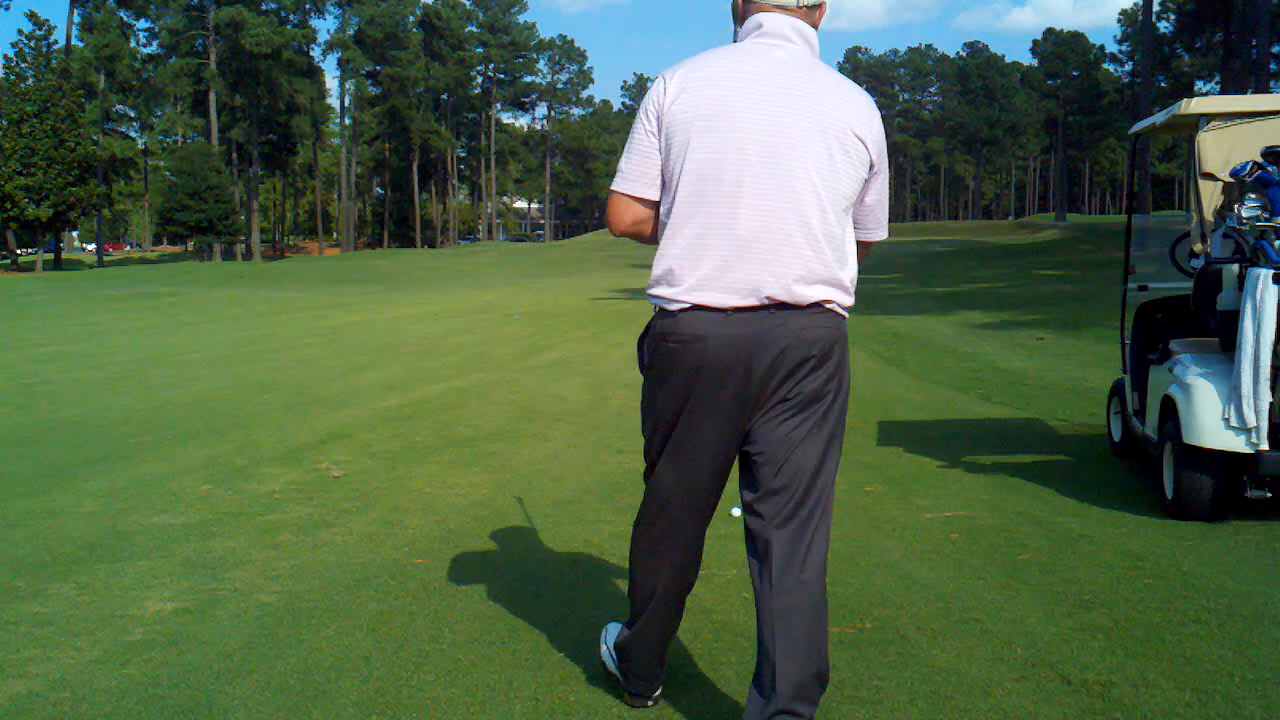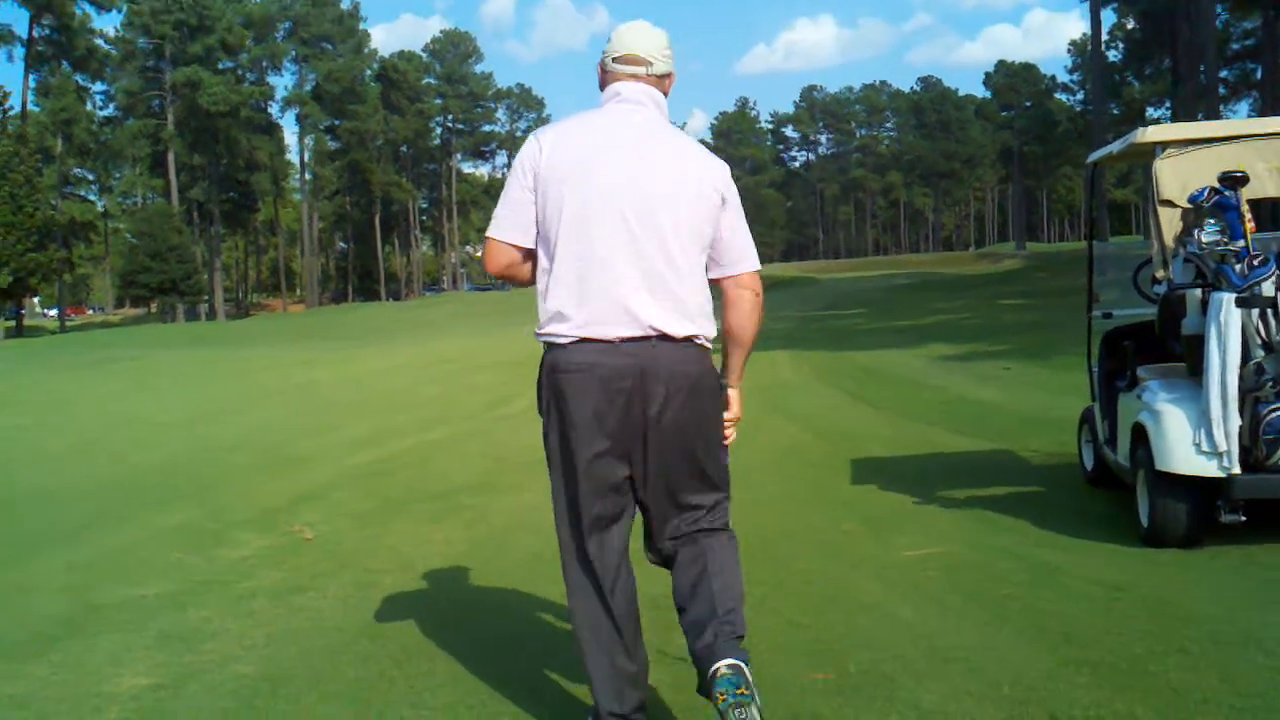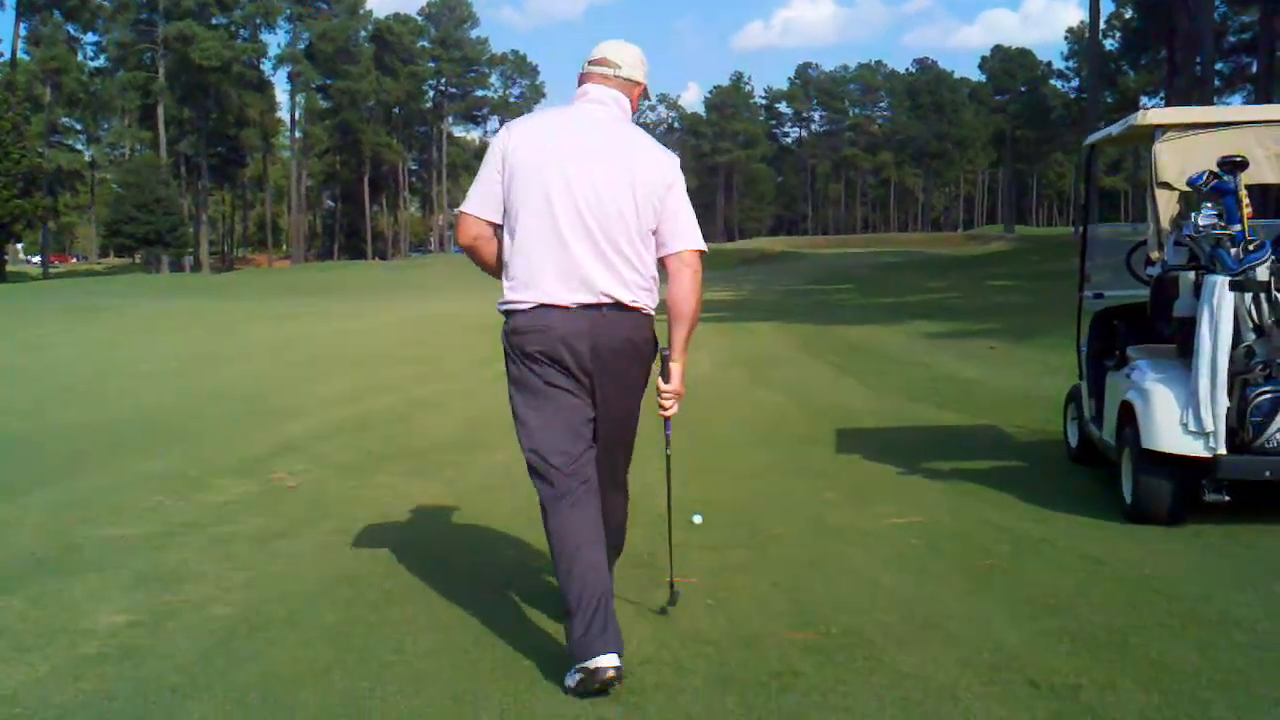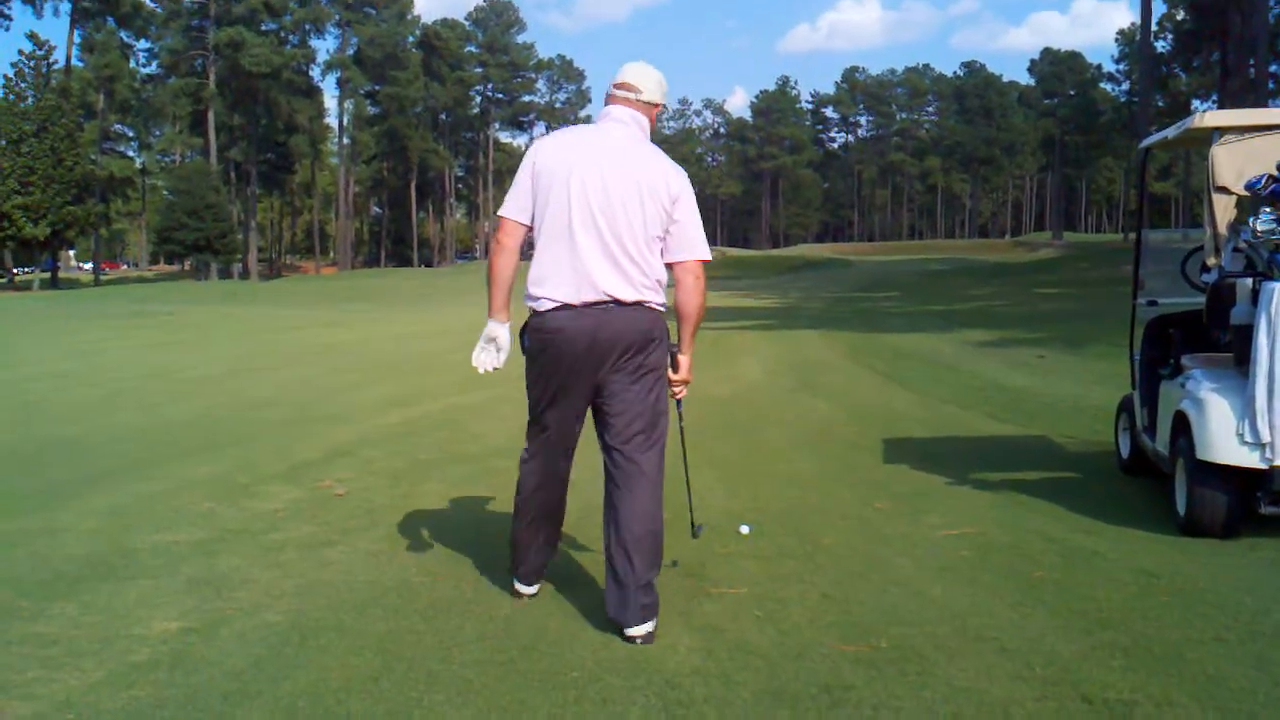
dt=0.5s
person 1, frame 1
left shoulder: (679, 85)
right shoulder: (855, 107)
left elbow: (625, 216)
right elbow: (863, 242)
left hip: (695, 334)
right hip: (807, 339)
left knee: (673, 512)
right knee: (794, 538)
person 1, frame 2
left shoulder: (548, 144)
right shoulder: (704, 162)
left elbow: (500, 260)
right elbow: (744, 289)
right wrist: (732, 384)
left hip: (581, 366)
right hip: (681, 367)
left knee: (594, 545)
right knee: (697, 525)
right ankle: (726, 659)
person 1, frame 3
left shoulder: (519, 134)
right shoulder: (656, 157)
left elbow: (472, 232)
right elbow: (685, 266)
right wrist: (677, 358)
left hip: (540, 329)
right hip: (625, 330)
left knee: (565, 481)
right knee: (606, 474)
left ankle: (597, 639)
right ankle: (590, 614)
person 1, frame 4
left shoulder: (549, 148)
right shoulder: (668, 172)
left elbow: (506, 238)
right elbow: (690, 274)
left wrist: (497, 320)
right wrist: (685, 351)
left hip: (557, 324)
right hip: (637, 328)
left knee: (548, 453)
right knee: (636, 464)
left ankle: (530, 569)
right ankle: (635, 607)
